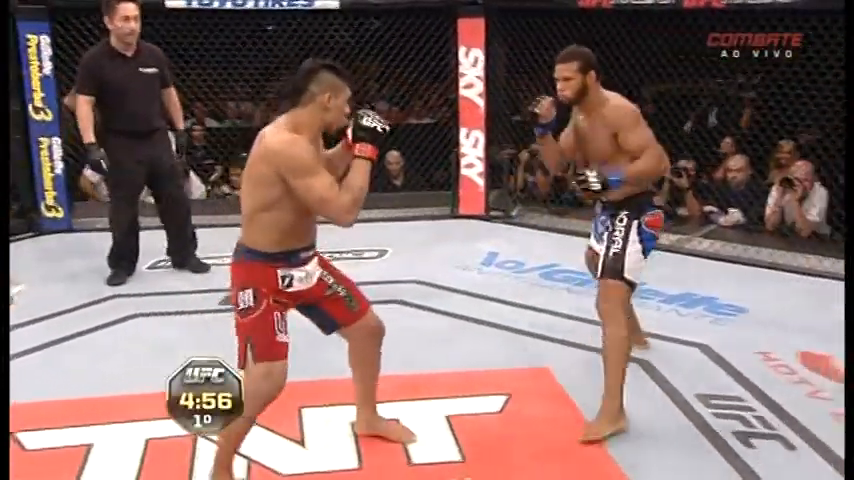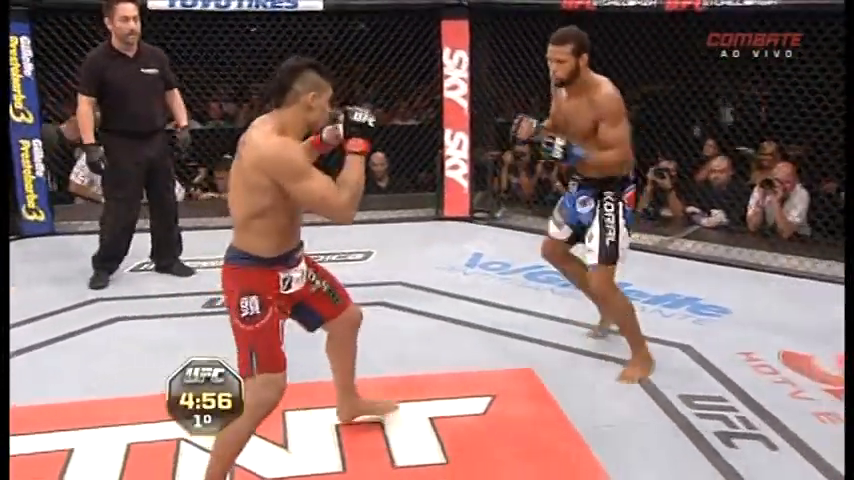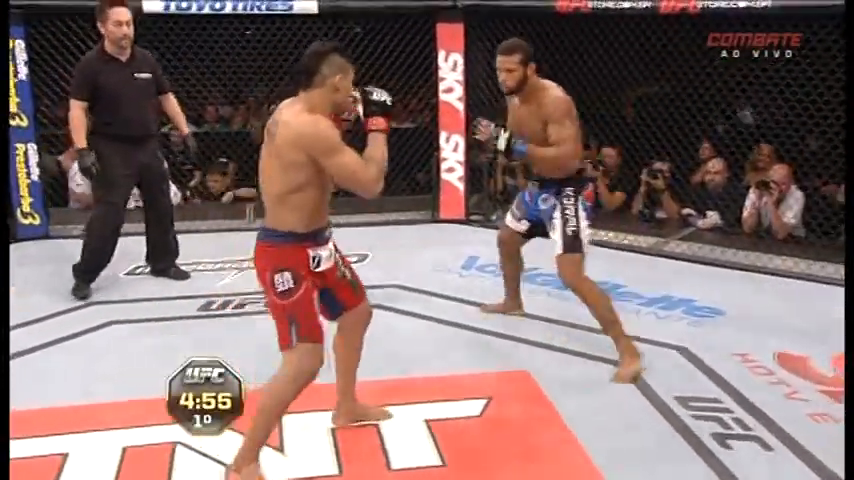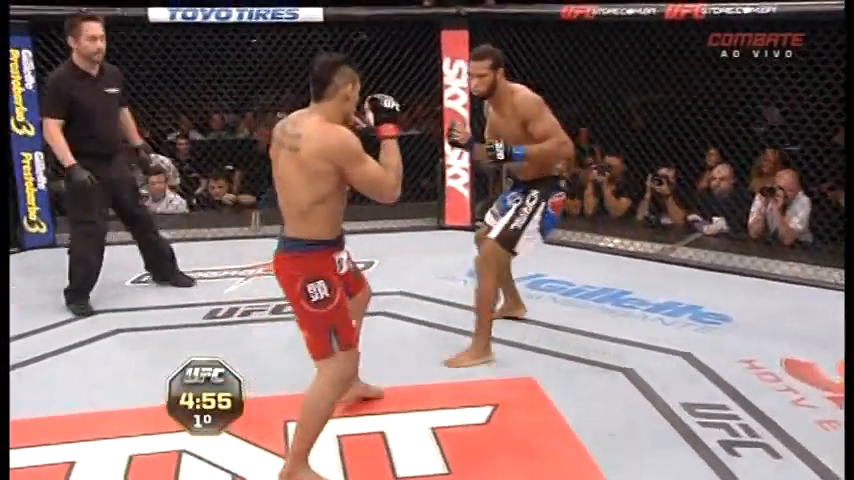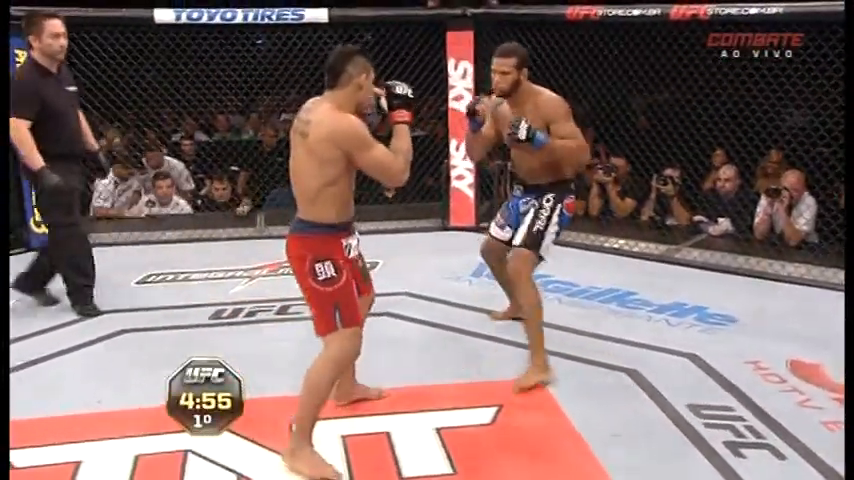
dt=0.3s
person 1, frame 1
left shoulder: (306, 135)
right shoulder: (284, 145)
left elbow: (325, 173)
right elbow: (344, 211)
left wrist: (353, 143)
right wrist: (367, 148)
left hip: (305, 261)
right hip: (261, 272)
left knee: (368, 328)
right knee: (266, 380)
left ankle: (367, 417)
person 1, frame 2
left shoulder: (272, 127)
right shoulder: (273, 149)
right elbow: (342, 208)
left wrist: (333, 138)
right wrist: (358, 145)
left hip: (289, 263)
right hip: (255, 275)
left knee: (346, 317)
right knee: (264, 391)
left ankle: (349, 402)
person 1, frame 3
left shoulder: (293, 109)
right shoulder: (310, 127)
right elbow: (370, 184)
right wrist: (377, 124)
left hip: (316, 244)
right hip: (285, 253)
left knee: (357, 313)
right knee: (304, 363)
left ankle: (347, 406)
person 1, frame 4
left shoulder: (291, 123)
right shoulder: (335, 139)
right elbow: (389, 191)
right wrist: (387, 130)
left hip: (316, 250)
right hip: (309, 261)
left knee: (358, 297)
right knee: (337, 366)
left ankle: (349, 386)
person 1, frame 5
left shoulder: (312, 109)
right shoulder: (343, 125)
right elbow: (397, 174)
left wrist: (371, 110)
right wrist: (401, 116)
left hip: (330, 234)
right hip: (319, 244)
left knee: (361, 301)
right knee: (343, 343)
left ankle: (346, 386)
person 2, frame 1
left shoulder: (619, 111)
right shoulder: (580, 112)
left elbow: (658, 163)
right elbow: (558, 162)
left wrist: (612, 178)
right wrist: (544, 128)
left hip: (634, 214)
right hip: (611, 209)
left knee: (609, 304)
right knee: (596, 263)
left ankle: (612, 411)
right ankle: (634, 334)
person 2, frame 2
left shoulder: (606, 98)
right shoulder: (560, 88)
left elbow: (622, 160)
left wrist: (574, 153)
right wrist: (534, 133)
left hip: (609, 193)
right hip: (581, 187)
left knee: (599, 282)
right knee: (552, 251)
left ankle: (642, 355)
right ankle: (609, 311)
person 2, frame 3
left shoulder: (554, 100)
right shoulder: (514, 98)
left elbow: (566, 158)
left wrist: (517, 147)
right wrist: (495, 138)
left hip: (567, 190)
right hip: (539, 184)
left knee: (571, 275)
right knee: (506, 240)
left ankle: (628, 351)
right ankle: (512, 301)
person 2, frame 4
left shoulder: (525, 102)
right shoulder: (490, 106)
left elbow: (564, 146)
right elbow: (490, 158)
left wrist: (514, 152)
right wrist: (468, 143)
left hip: (542, 192)
right hip: (520, 187)
left knee: (486, 258)
right knee: (485, 241)
left ankle: (480, 347)
right ankle: (513, 304)
person 2, frame 5
left shoulder: (549, 104)
right shoulder: (497, 104)
left elbow: (581, 157)
right elbow: (475, 155)
left wrist: (537, 137)
right wrist: (476, 123)
left hip: (552, 196)
right hip: (523, 190)
left knee: (518, 267)
right knee: (491, 249)
left ankle: (539, 364)
right ankle: (519, 306)
person 3, frame 1
left shoulder: (154, 55)
right shoulder: (94, 60)
left elbow: (168, 93)
right elbow: (84, 104)
left wrist: (180, 129)
right wrist: (91, 145)
left hip: (158, 139)
right hip: (121, 145)
left knee: (175, 199)
right knee: (124, 208)
left ankle: (184, 255)
right ankle: (122, 264)
person 3, frame 2
left shoulder: (155, 56)
right shoulder: (97, 60)
left elbow: (172, 94)
right elbow: (85, 105)
left wrist: (183, 127)
right wrist: (90, 146)
left hip: (157, 141)
right hip: (120, 145)
left knee: (165, 203)
right knee: (120, 209)
left ankle: (167, 259)
right ankle: (104, 266)
person 3, frame 3
left shoulder: (147, 60)
right shoulder: (90, 65)
left elbow: (166, 98)
right elbow: (77, 109)
left wrist: (185, 132)
right wrist: (82, 150)
left hip: (148, 146)
right hip: (111, 150)
left knee: (161, 207)
right knee: (107, 213)
left ankle: (163, 262)
right ankle: (84, 275)
person 3, frame 4
left shoulder: (112, 75)
right shoulder: (60, 80)
right elbow: (51, 128)
left wrist: (140, 147)
right wrist: (71, 167)
left hip: (115, 162)
right hip: (86, 168)
left knee: (140, 219)
right knee: (88, 231)
left ankle: (164, 270)
right ankle: (77, 294)
person 3, frame 5
left shoulder: (64, 73)
right shoulder: (25, 80)
right elbow: (19, 130)
left wrist: (94, 149)
right wrist: (43, 171)
left hip: (71, 165)
right hip: (49, 170)
left knee: (67, 232)
right knee: (70, 233)
left ankle: (32, 282)
right ankle: (81, 294)
